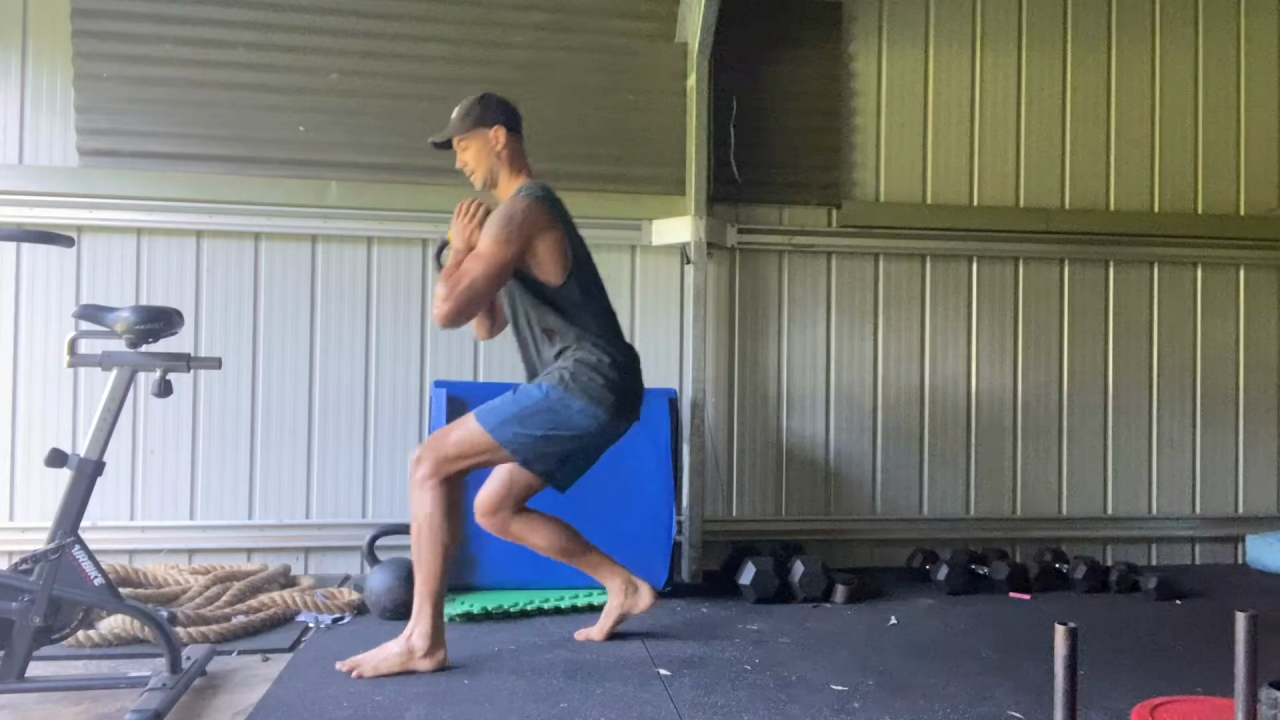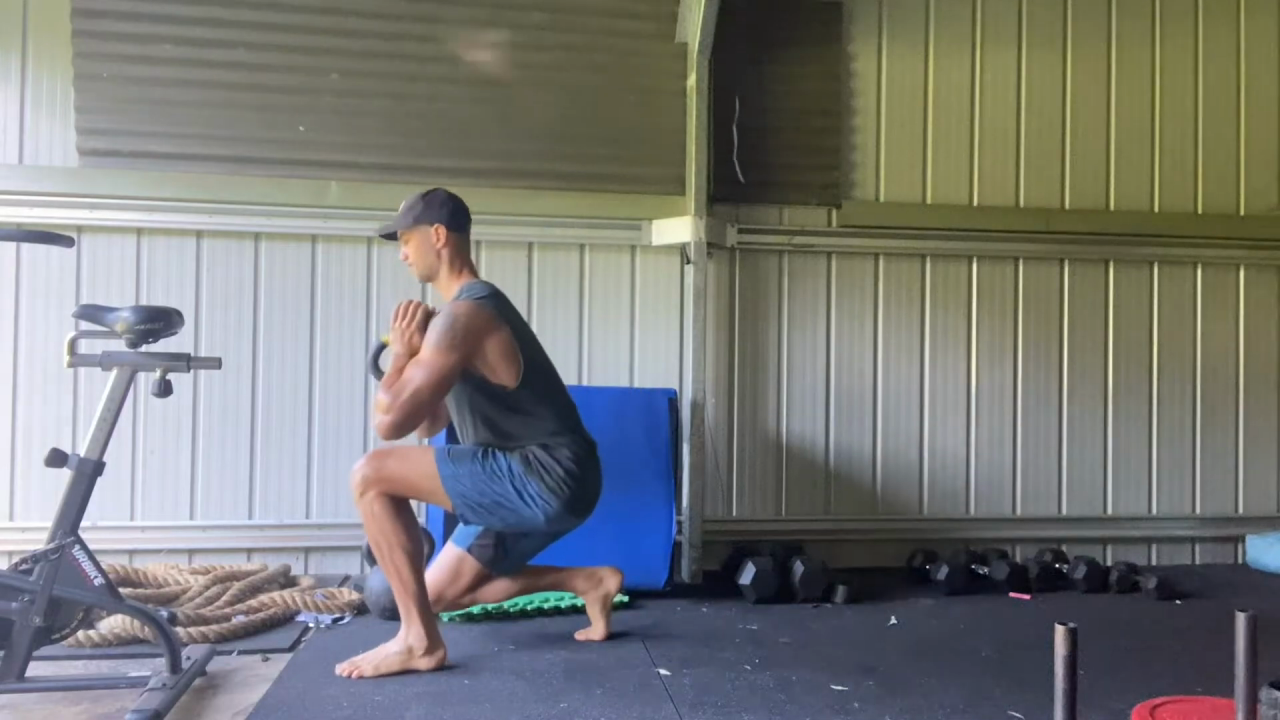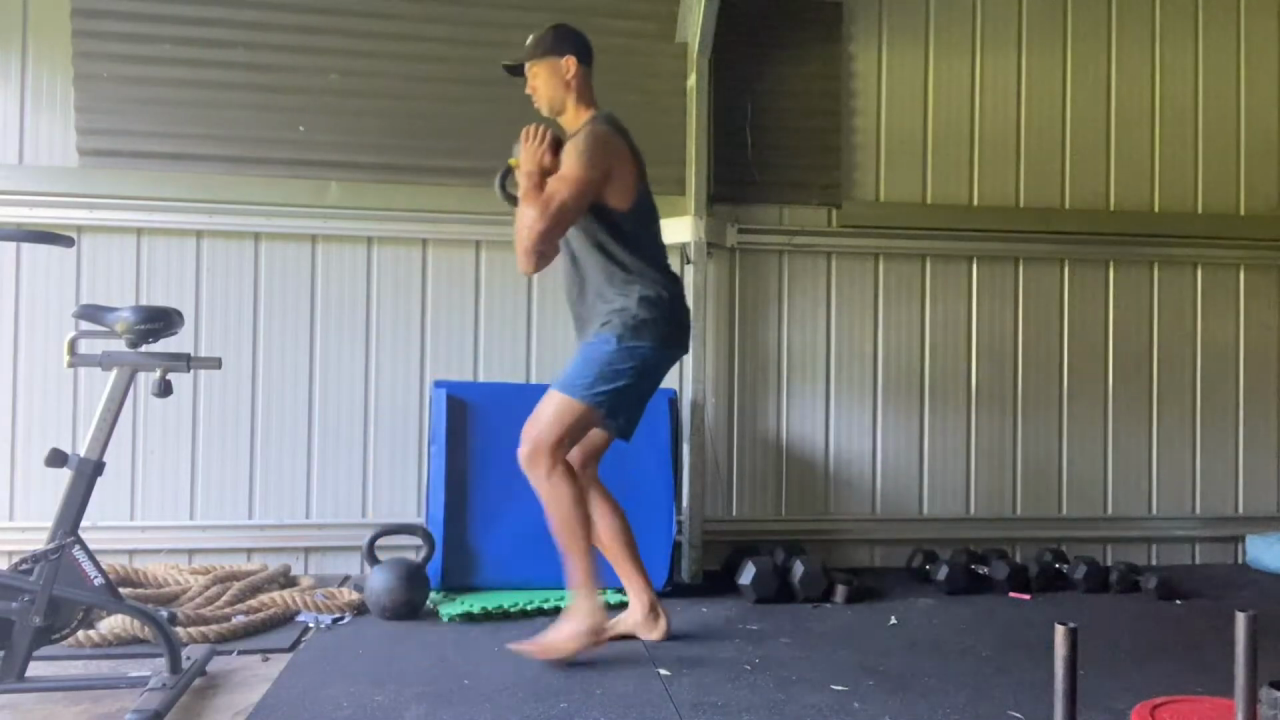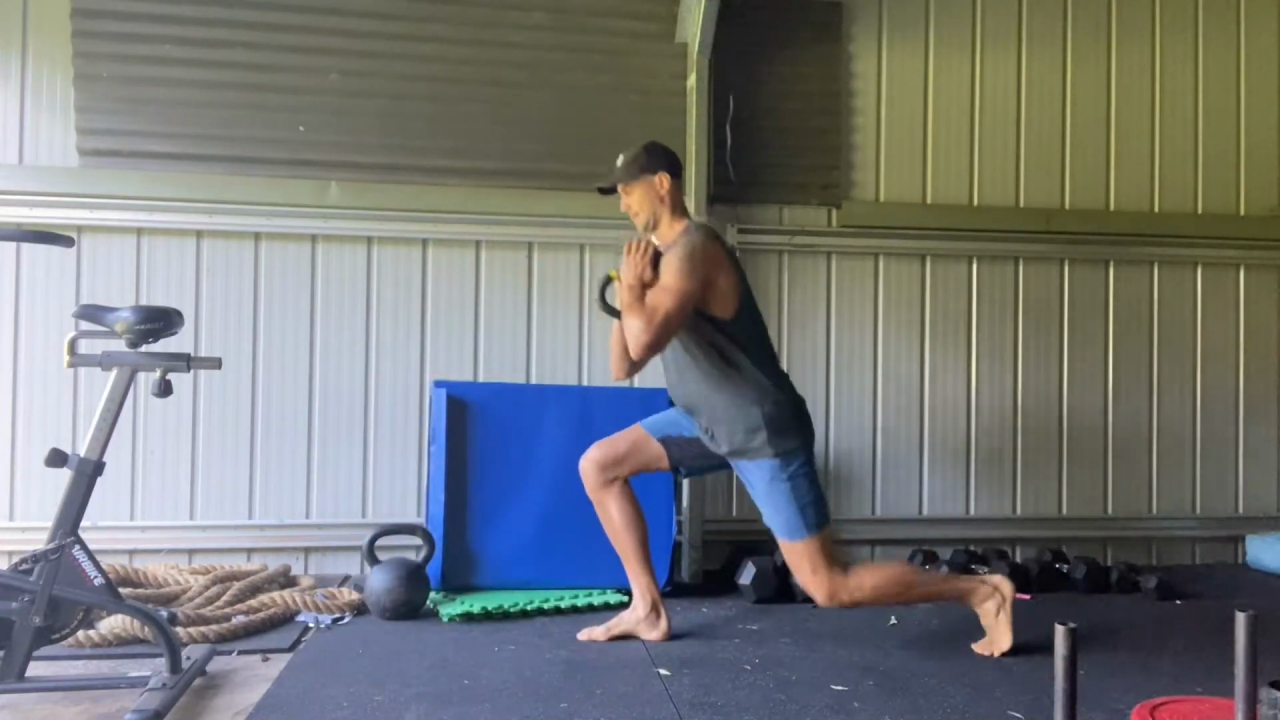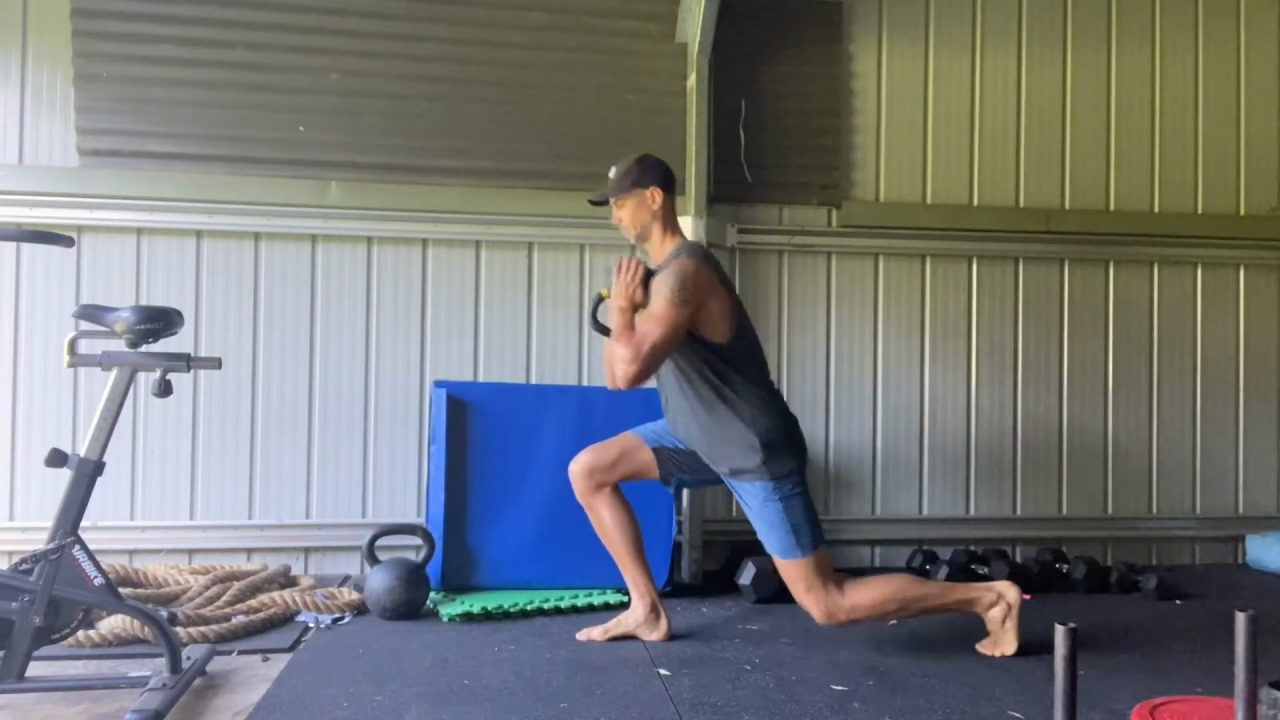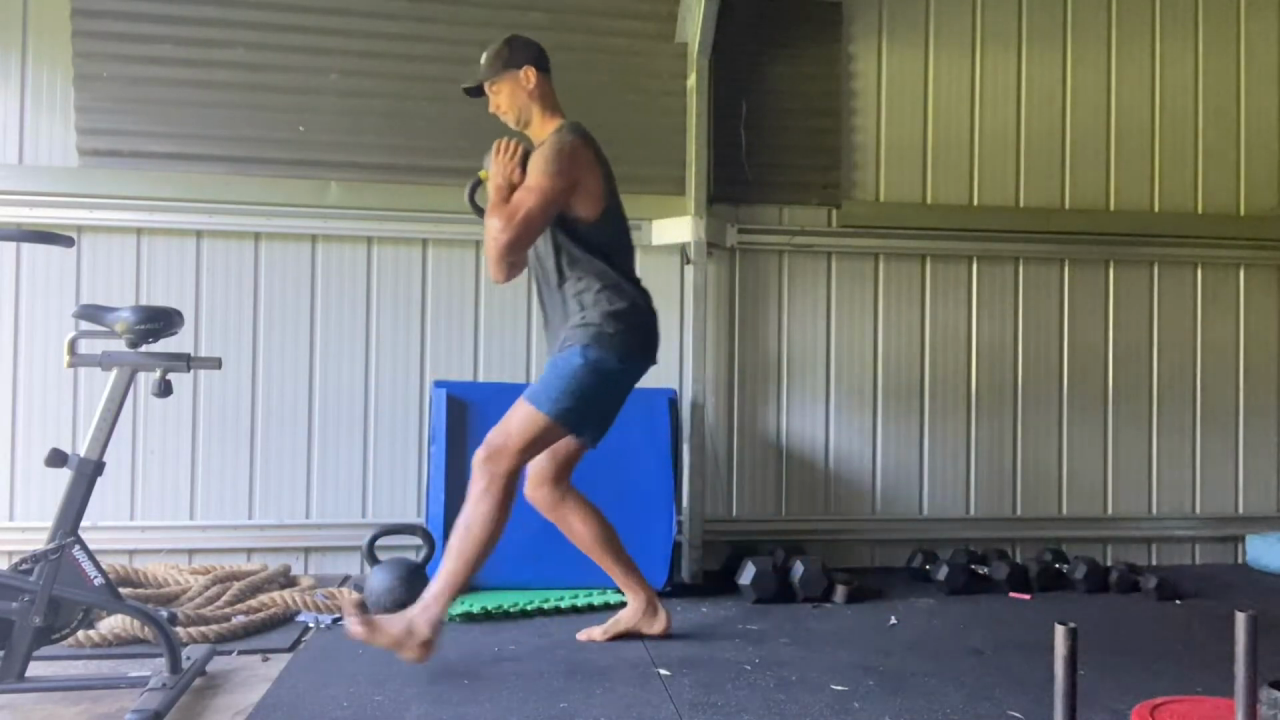
dt=0.7s
person 1, frame 1
left shoulder: (520, 211)
right shoulder: (522, 213)
left elbow: (449, 310)
right elbow: (487, 325)
left wrist: (460, 248)
right wrist: (472, 251)
left hip: (586, 384)
right hip: (590, 391)
left knee: (430, 462)
right knee: (494, 509)
left ankle: (422, 640)
right ankle: (624, 586)
person 1, frame 2
left shoulder: (463, 316)
right shoulder: (470, 310)
left elbow: (392, 422)
right elbow: (431, 423)
left wrist: (402, 353)
right wrist: (411, 355)
left hip: (549, 480)
right hip: (542, 481)
left knee: (371, 474)
right knee: (439, 591)
left ankle: (418, 640)
right ankle: (591, 582)
person 1, frame 3
left shoulder: (594, 138)
right shoulder: (577, 146)
left elbow: (535, 233)
right elbow: (531, 259)
left wrist: (531, 180)
right wrist: (533, 183)
left hip: (636, 323)
right hip: (621, 330)
left knee: (538, 450)
right knee: (575, 468)
left ankle: (584, 608)
right ankle: (644, 609)
person 1, frame 4
left shoulder: (692, 250)
right shoulder: (666, 261)
left elbow: (643, 344)
right elbow: (621, 365)
left wrist: (631, 290)
right wrist: (627, 297)
left hip: (763, 430)
right hip: (715, 422)
left knee: (828, 584)
right knee: (598, 467)
left ankle: (984, 592)
right ankle: (647, 609)
person 1, frame 5
left shoulder: (683, 273)
right shoulder: (664, 274)
left elbow: (633, 369)
right elbow: (616, 379)
left wrist: (624, 308)
right wrist: (621, 312)
left hip: (755, 451)
right hip: (709, 439)
left knee: (827, 603)
right knee: (587, 471)
left ankle: (990, 598)
right ankle: (646, 609)
person 1, frame 6
left shoulder: (562, 150)
right shoulder: (549, 155)
left elbow: (502, 242)
right elbow: (504, 268)
left wrist: (500, 189)
right wrist: (504, 195)
left hip: (607, 333)
right hip: (598, 340)
left knee: (496, 459)
right knee: (544, 482)
left ankle: (421, 624)
right ankle: (643, 605)
